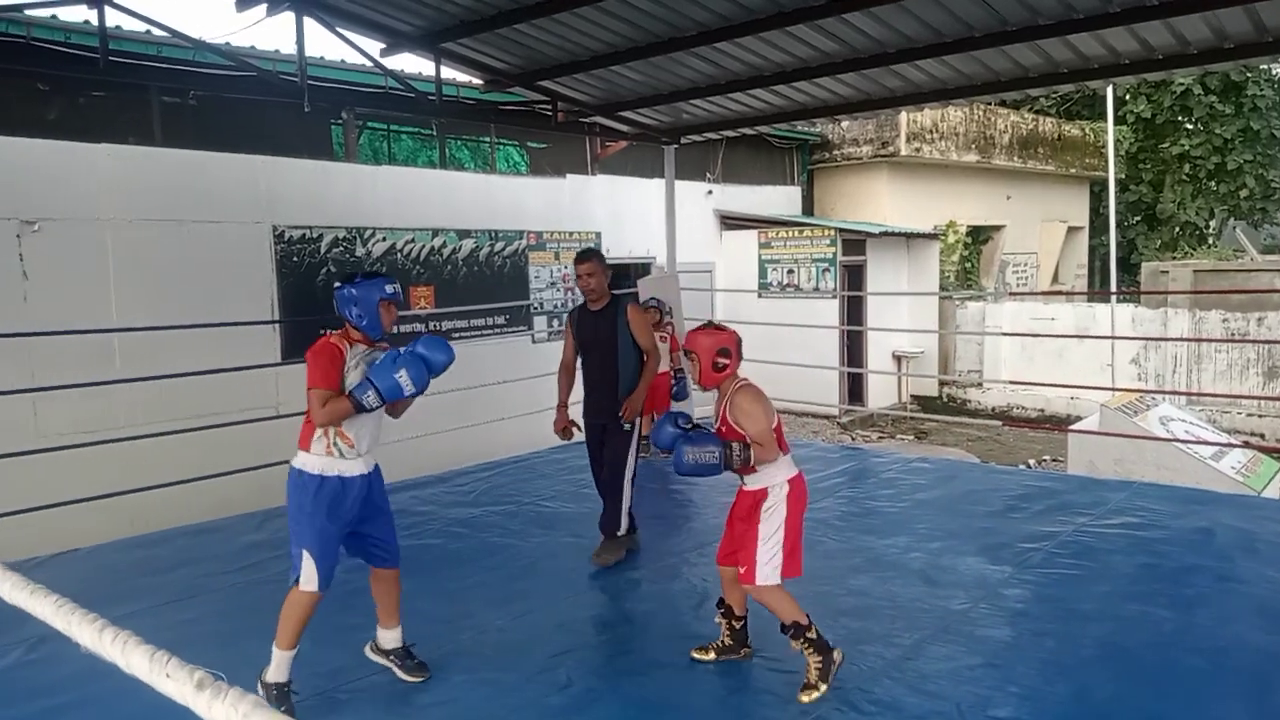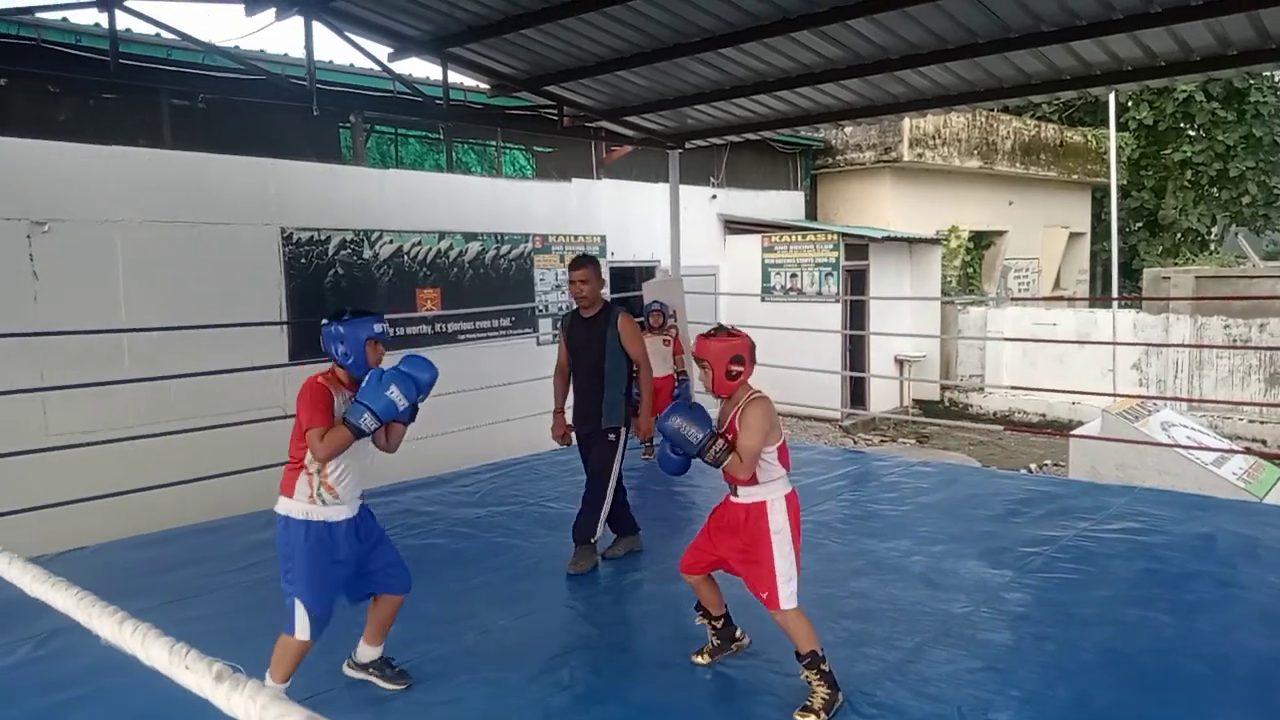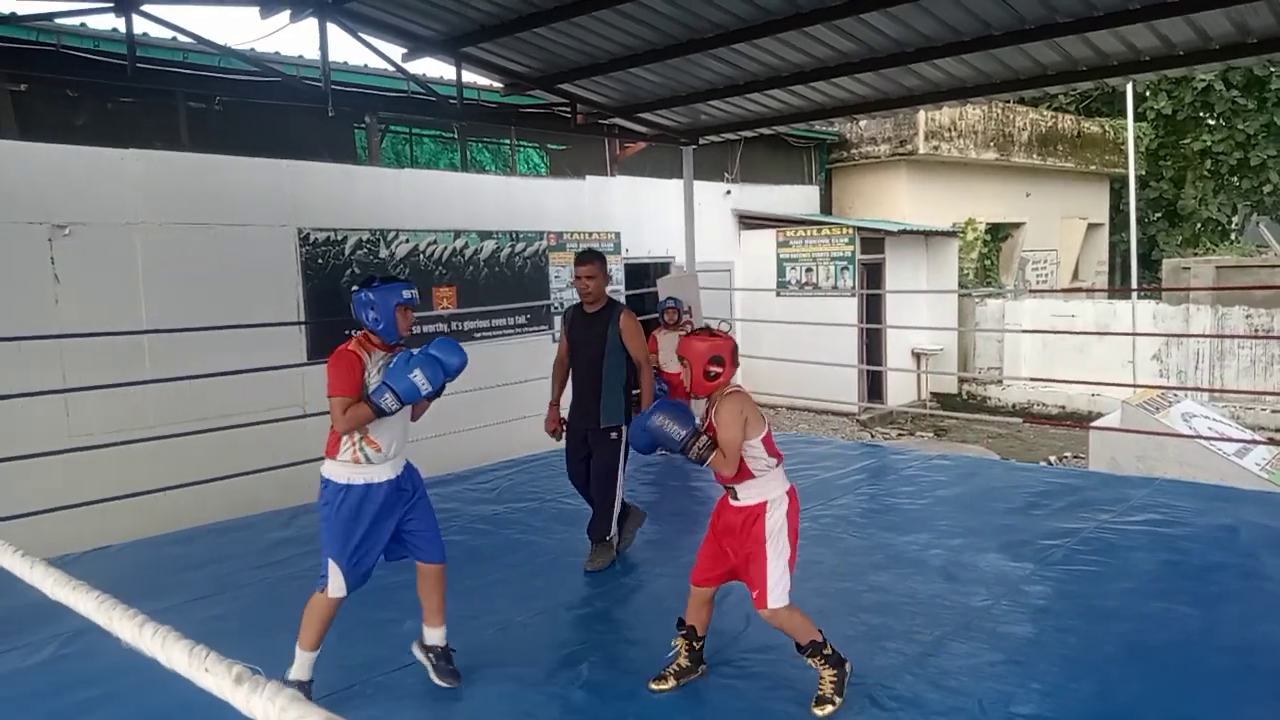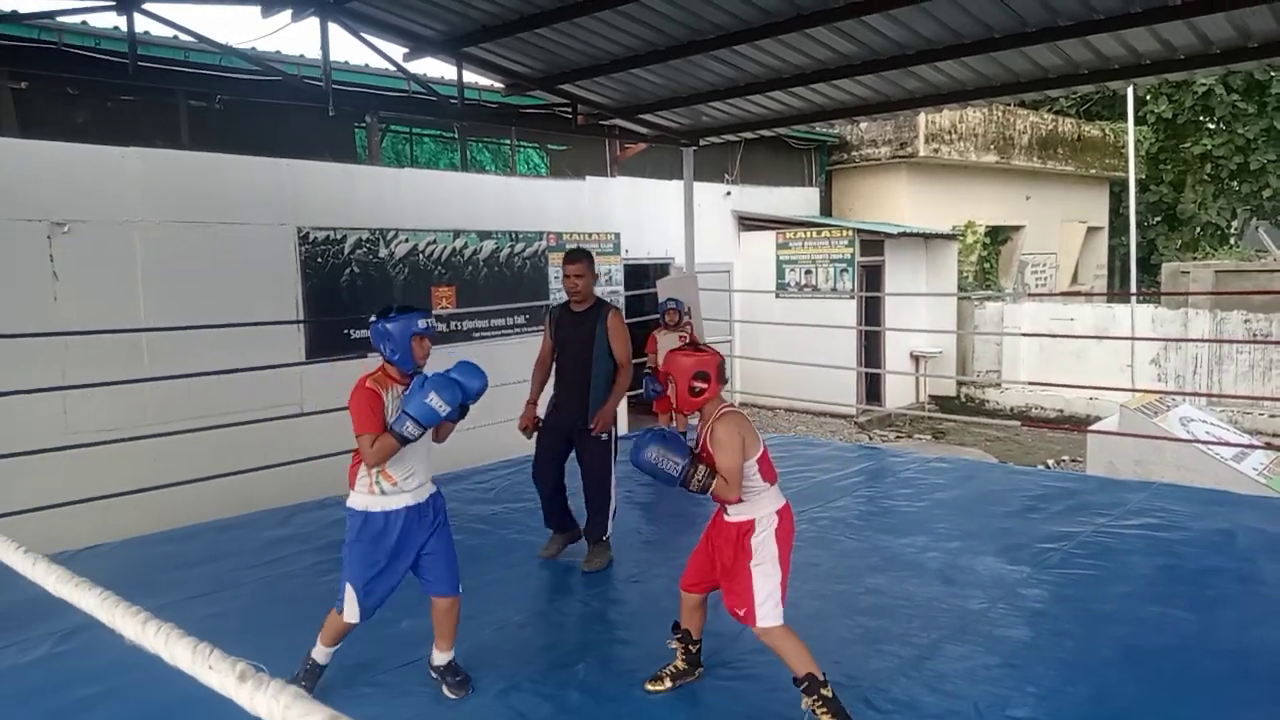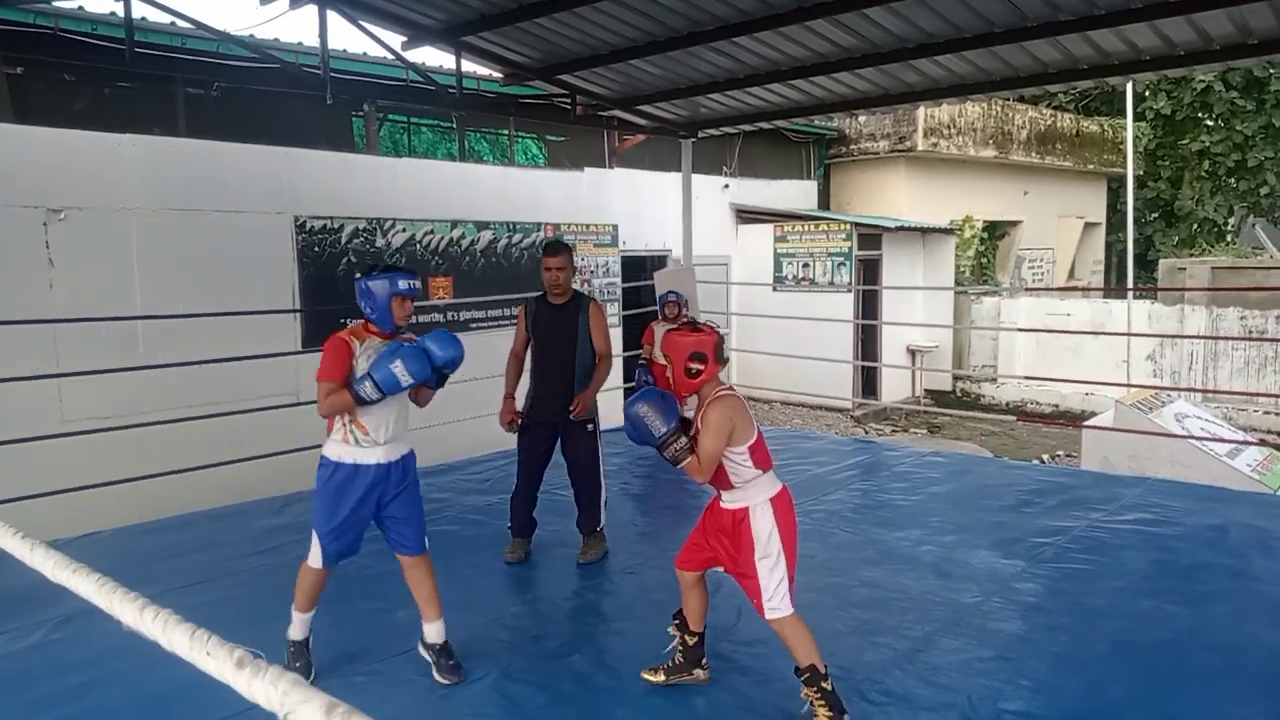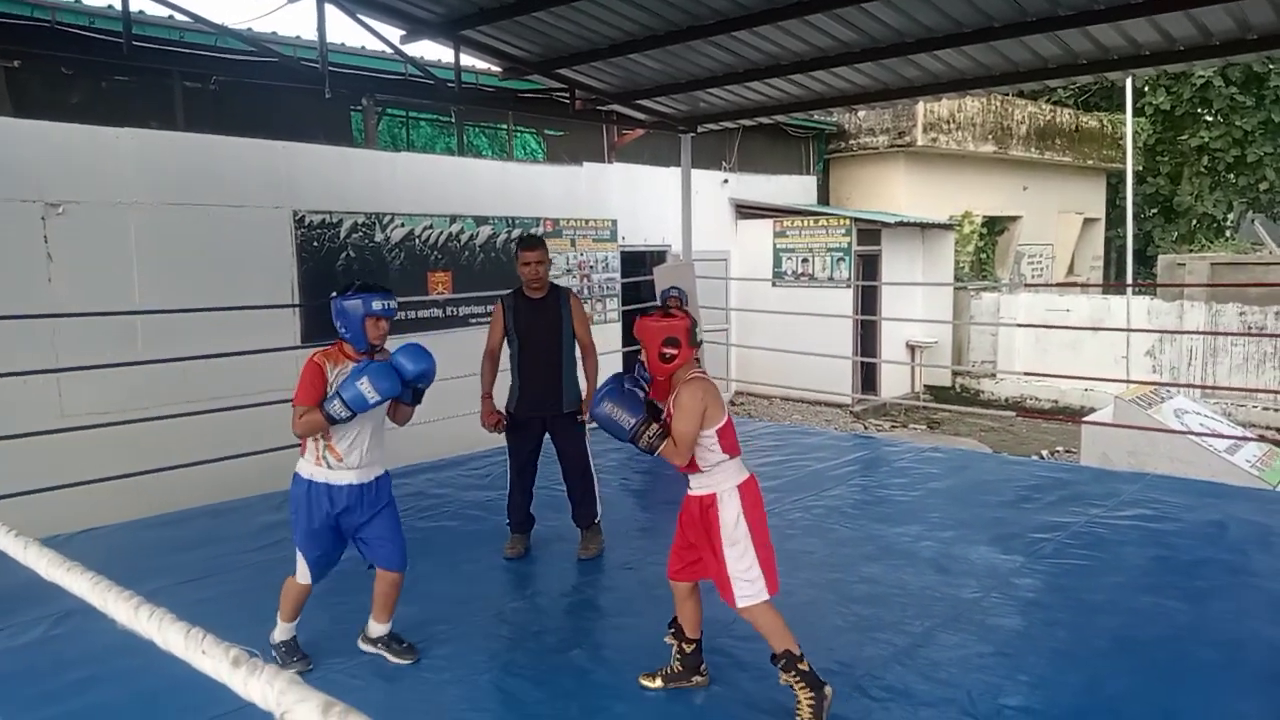
dt=0.2s
person 1, frame 1
left shoulder: (382, 352)
right shoulder: (328, 350)
left elbow: (394, 410)
right elbow: (322, 414)
left wrist: (414, 379)
right wrist: (374, 391)
left hip: (363, 475)
right hip: (319, 479)
left knee: (386, 563)
right knee: (311, 581)
left ankle: (388, 643)
right ankle: (275, 677)
person 1, frame 2
left shoulder: (365, 387)
right shoulder: (317, 390)
left elbow: (389, 443)
right elbow: (323, 449)
left wrist: (406, 406)
right wrist: (370, 412)
left hip: (350, 516)
right hip: (307, 522)
left knee: (395, 586)
right knee: (305, 627)
left ankle: (366, 659)
person 1, frame 3
left shoulder: (395, 356)
right shoulder: (349, 357)
left elbow: (413, 413)
right elbow: (342, 422)
left wrist: (432, 383)
right wrist: (391, 393)
left hip: (397, 477)
right hip: (350, 487)
left knee: (432, 559)
right knee: (335, 587)
left ankle: (433, 644)
right ankle: (297, 678)
person 1, frame 4
left shoulder: (419, 382)
right shoulder: (369, 390)
left elbow: (438, 435)
right elbow: (373, 455)
left wrist: (457, 405)
right wrist: (413, 419)
left hip: (423, 504)
right hip: (375, 513)
left knee: (446, 592)
right knee: (354, 608)
left ankle: (443, 661)
right ankle: (317, 660)
person 1, frame 5
left shoulder: (406, 344)
right shoulder: (344, 343)
left elbow: (420, 399)
right elbow: (327, 405)
left wrist: (437, 372)
right wrist: (375, 383)
left hip: (396, 464)
right hip: (346, 467)
left knee: (413, 552)
right knee: (322, 557)
left ankle: (435, 640)
right ankle: (297, 637)
person 1, frame 6
left shoulder: (386, 362)
right shoulder: (320, 365)
left elbow: (399, 417)
right elbow: (301, 426)
left wrist: (413, 388)
right wrist: (347, 402)
left hip: (370, 483)
right hip: (320, 487)
left knee: (392, 566)
right knee: (308, 575)
left ankle: (377, 633)
right ankle: (282, 638)
person 2, frame 1
left shoulder: (744, 397)
right shoulder: (724, 396)
left elbow: (769, 450)
left wrist: (721, 455)
right wrist: (694, 436)
left hip: (777, 492)
right hip: (752, 490)
left knee: (758, 583)
right knee: (728, 566)
left ankle: (818, 651)
right ankle: (734, 640)
person 2, frame 2
left shoulder: (756, 408)
right shoulder: (729, 404)
left elbow: (744, 468)
left wrist: (704, 441)
right wrist: (690, 444)
left hip: (771, 509)
right hip: (738, 504)
left knee: (781, 605)
right knee: (693, 568)
left ankle: (825, 686)
right ankle: (726, 636)
person 2, frame 3
left shoulder: (732, 404)
right shoulder: (716, 402)
left elbow: (727, 465)
right elbow: (715, 449)
left wrist: (687, 439)
right wrist: (673, 435)
left hip: (768, 508)
right hip: (734, 506)
left knee: (770, 606)
right knee: (701, 584)
left ankle: (831, 666)
right ankle: (689, 660)
person 2, frame 4
left shoulder: (726, 424)
right shoulder: (708, 419)
left elbow: (732, 490)
right elbow: (705, 466)
left wrist: (683, 469)
right wrist: (669, 450)
left hip: (762, 525)
right hip: (730, 521)
left knee: (766, 625)
right knee: (691, 591)
right ankle: (687, 663)
person 2, frame 5
left shoulder: (720, 408)
right shoulder: (709, 400)
left elbow: (701, 472)
right elbow: (705, 452)
left wrist: (666, 435)
right wrist: (676, 426)
left hip: (760, 513)
right hip: (728, 506)
left knee: (776, 612)
right knee: (688, 571)
right ankle: (690, 659)
person 2, frame 6
left shoulder: (692, 390)
right shoulder: (683, 385)
left elbow: (678, 454)
right elbow: (678, 433)
left wrist: (636, 424)
right wrist: (646, 409)
left hip: (728, 499)
right hip: (701, 497)
left knee: (749, 601)
right knee: (681, 580)
right ankle: (689, 665)
person 3, frame 1
left shoulder: (629, 311)
right shoulder: (574, 318)
left elbow: (652, 354)
right elbow: (568, 365)
left wrist: (639, 394)
right wrist: (562, 409)
left hip: (624, 410)
right hip: (593, 412)
left knee: (617, 474)
right knee: (603, 476)
left ankle: (614, 537)
right ankle: (619, 534)
person 3, frame 2
left shoulder: (620, 320)
right shoulder: (567, 323)
left elbow: (643, 366)
right elbow: (563, 370)
left wrist: (646, 413)
right wrist: (559, 413)
left hip: (613, 419)
right hip: (583, 418)
left knee: (599, 482)
right knee: (605, 481)
left ankle: (585, 545)
right ankle: (628, 534)
person 3, frame 3
left shoulder: (622, 318)
right shoulder: (570, 317)
left elbow: (643, 365)
right elbow: (562, 362)
left wrist: (645, 410)
right wrist: (554, 407)
left hip: (611, 416)
right hip: (579, 414)
left knee: (604, 480)
right knee: (578, 475)
left ankle: (602, 542)
right ankle: (627, 515)
person 3, frame 4
left shoulder: (609, 317)
right shoulder: (556, 315)
left elbow: (624, 366)
right elbow: (545, 360)
left wrist: (610, 407)
right wrist: (531, 404)
left hip: (595, 417)
right hip: (558, 413)
left knee: (597, 480)
right knee: (544, 472)
left ankle: (599, 542)
right ankle: (563, 529)
person 3, frame 5
left shoulder: (589, 309)
right shoulder: (530, 309)
left elbow: (604, 357)
right elbow: (518, 354)
left wrist: (589, 393)
right wrist: (508, 399)
left hip: (577, 409)
right hip: (537, 408)
left knee: (586, 474)
right knee: (527, 473)
left ankle: (593, 535)
right ankle: (520, 535)
person 3, frame 6
left shoulder: (568, 301)
right shoulder: (505, 306)
left elbow: (587, 347)
right elbow: (492, 353)
left wrist: (591, 390)
right wrist: (486, 398)
left hip: (566, 404)
right hip: (521, 405)
left knee: (577, 466)
right knee: (520, 469)
left ankle: (590, 528)
right ankle: (519, 531)
